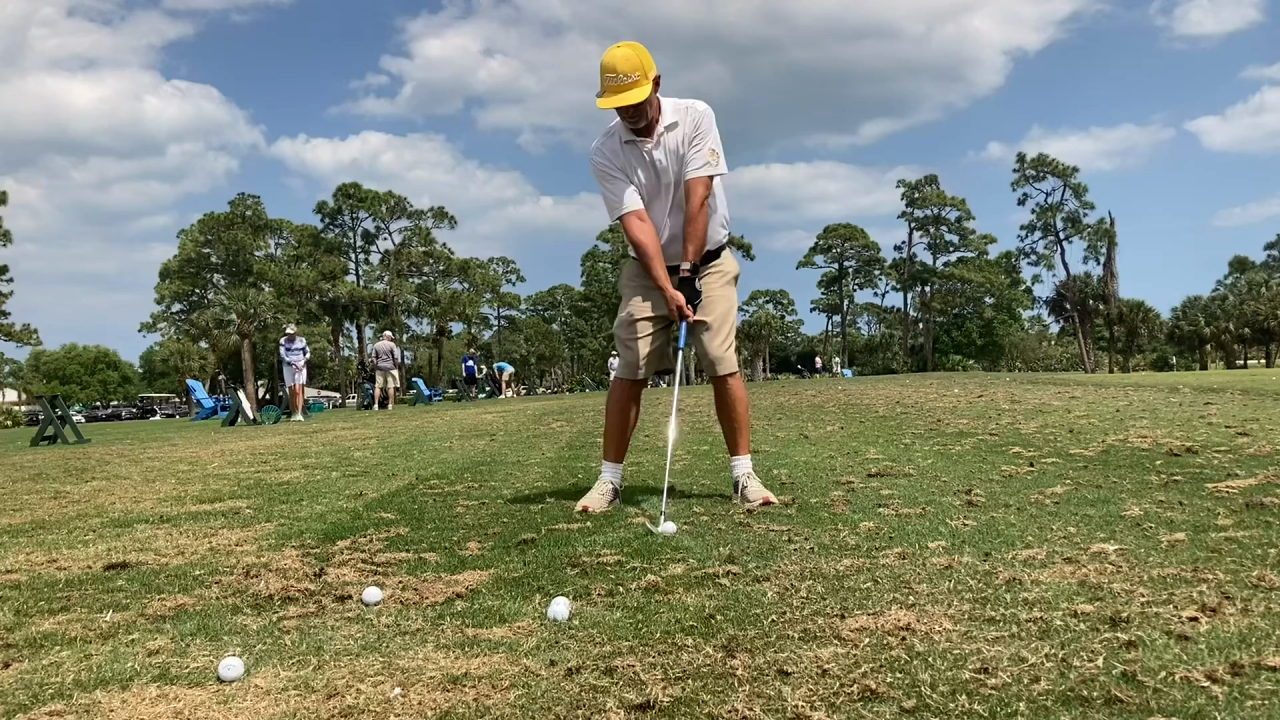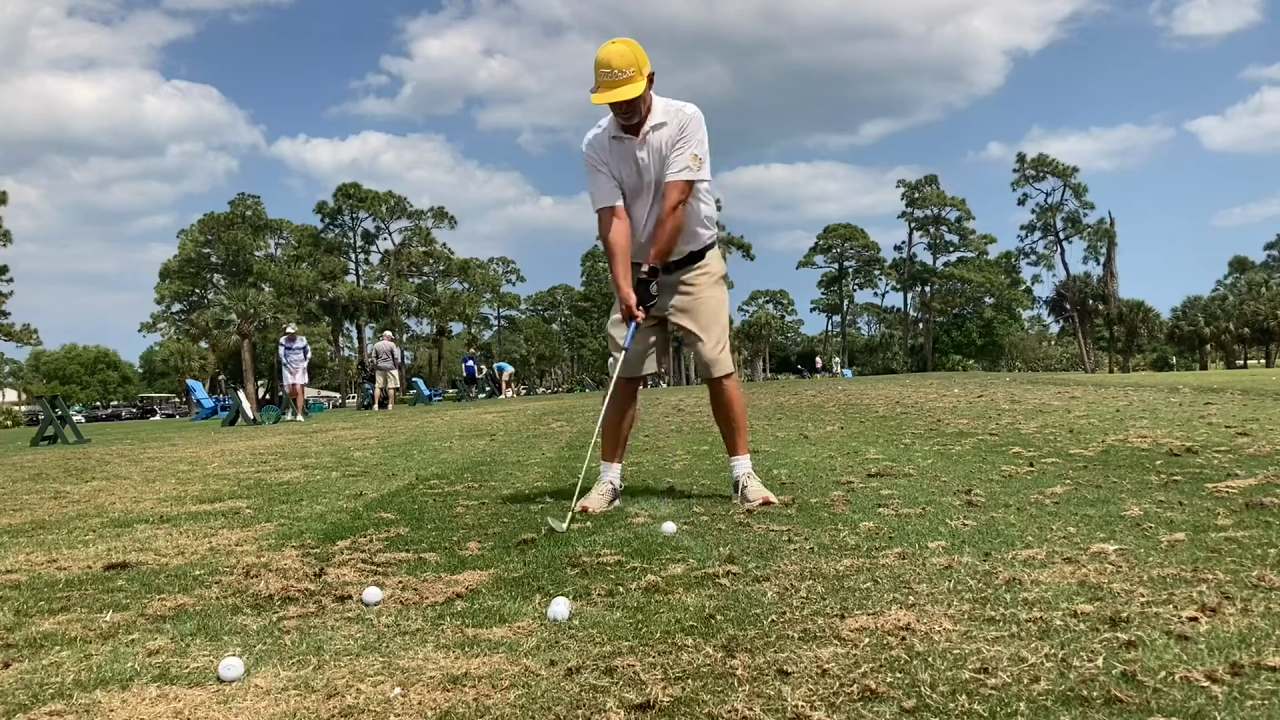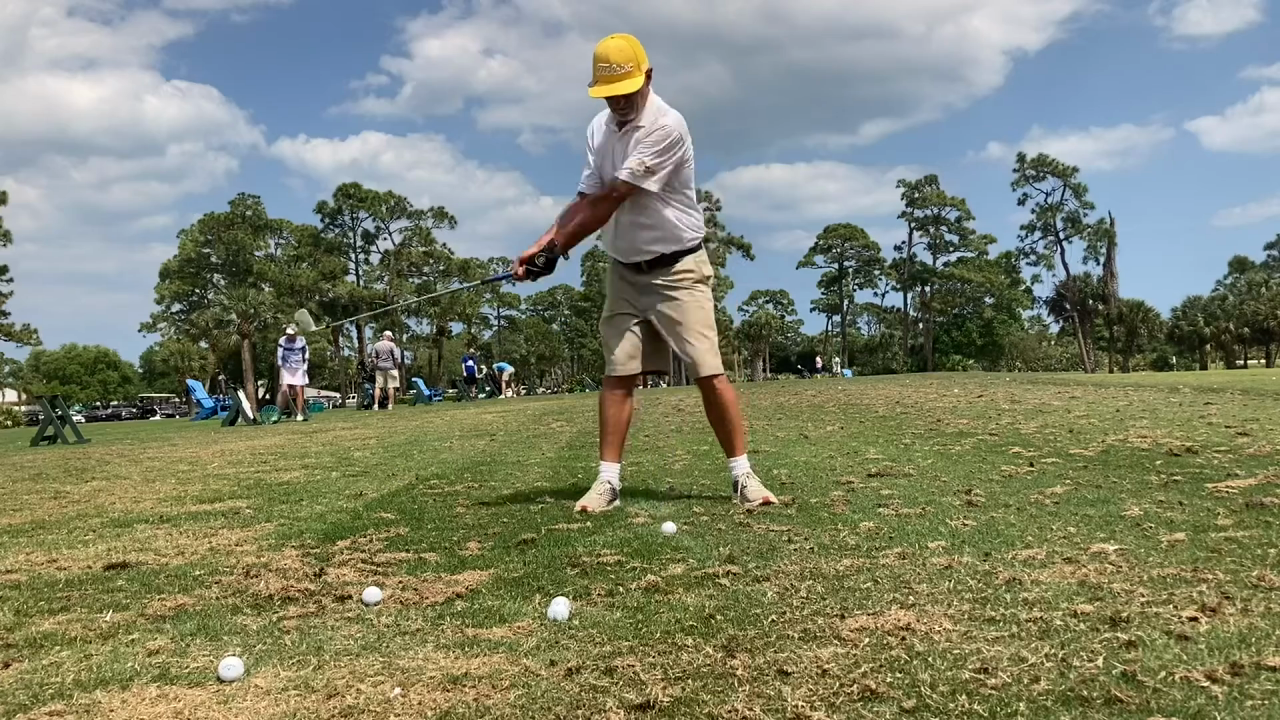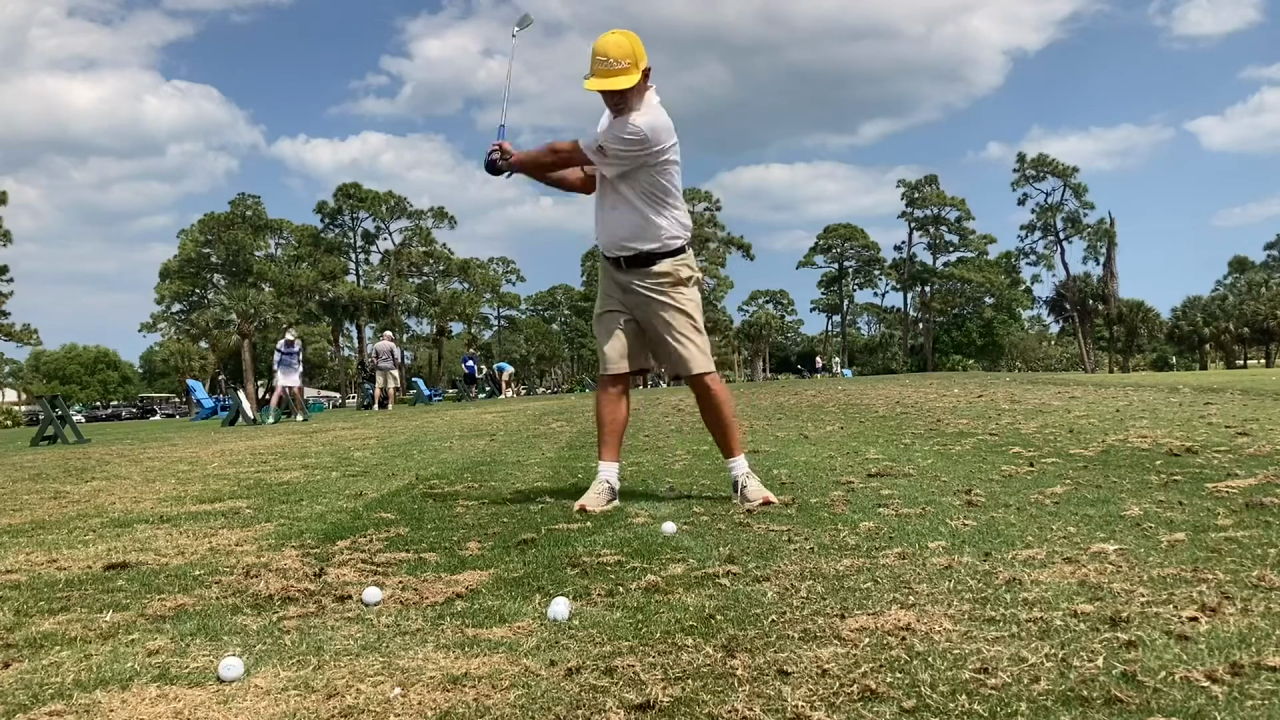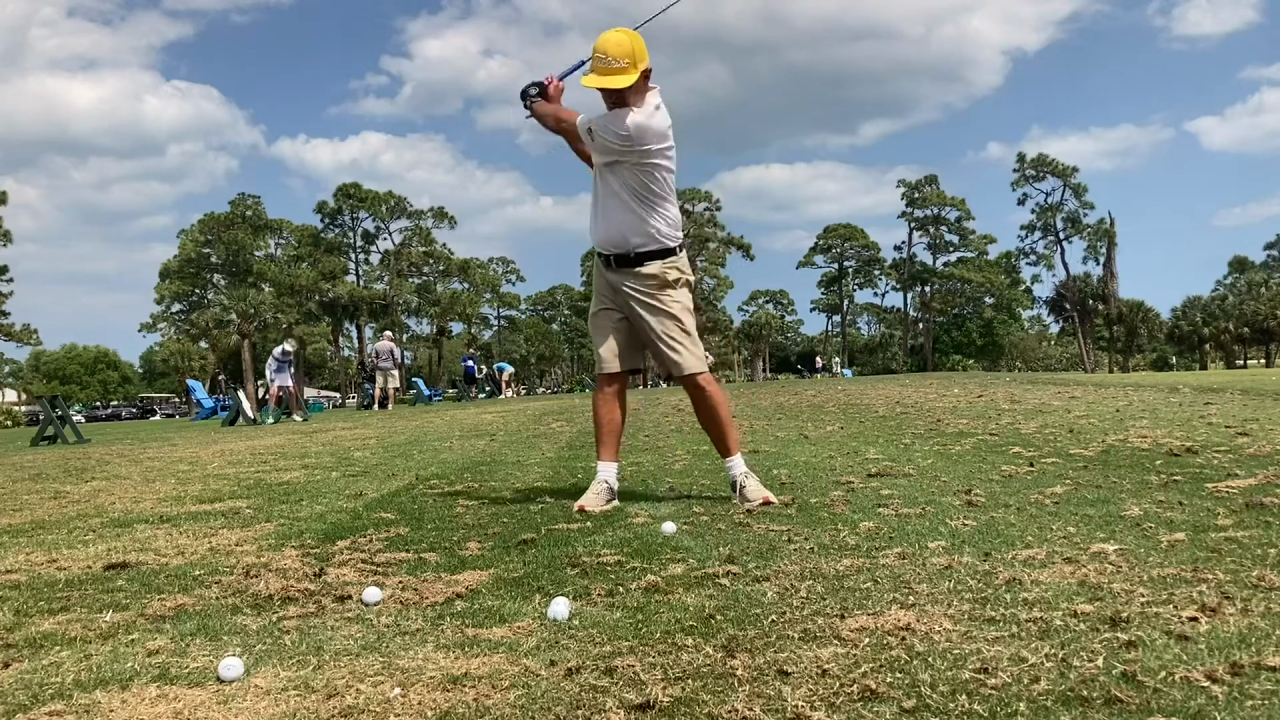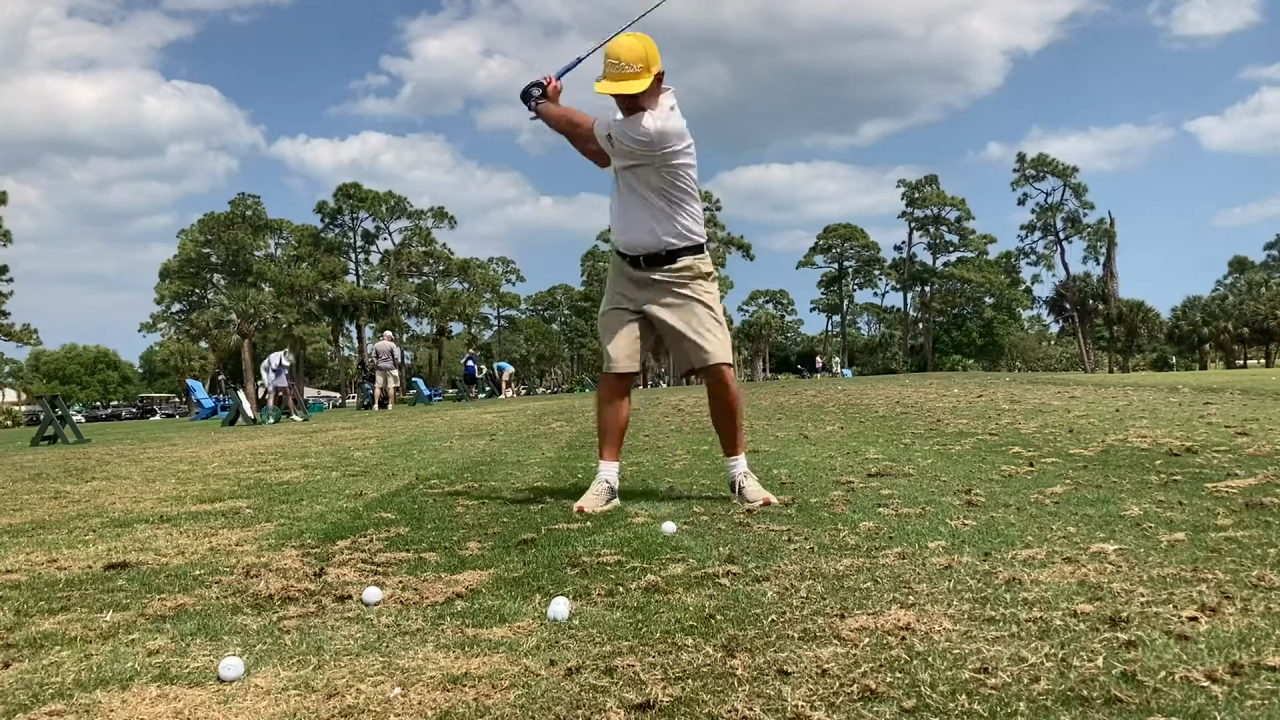
dt=0.2s
person 1, frame 1
left shoulder: (696, 117)
right shoulder: (605, 151)
left elbow: (698, 199)
right elbow: (635, 221)
left wrist: (687, 270)
right wrist: (665, 287)
left hip: (708, 263)
right hip: (647, 269)
left knee: (724, 368)
right knee: (629, 374)
left ankle: (744, 474)
right ankle: (609, 480)
person 1, frame 2
left shoulder: (686, 120)
right shoulder: (595, 143)
left elbow: (674, 203)
right elbow: (612, 218)
left wrist: (652, 269)
right wrist: (624, 284)
left hip: (695, 265)
right hip: (635, 270)
left knee: (718, 369)
right knee: (625, 372)
left ankle: (744, 475)
right ankle: (608, 479)
person 1, frame 3
left shoulder: (667, 126)
right shoulder: (600, 128)
left elbow: (608, 201)
right elbow: (589, 196)
left wrist: (555, 248)
right wrist: (545, 242)
left hip: (679, 270)
right hip: (625, 272)
left knee: (710, 373)
right knee: (619, 374)
left ankle: (743, 475)
right ankle: (608, 479)
person 1, frame 4
left shoulder: (644, 127)
right shoulder: (618, 114)
left elbow: (570, 152)
right elbow: (588, 178)
left wrist: (516, 159)
right wrist: (526, 164)
left hip: (661, 270)
right hip: (615, 269)
left knee: (699, 371)
right knee: (613, 373)
left ankle: (741, 474)
right ankle: (606, 480)
person 1, frame 5
left shoulder: (638, 125)
right shoulder: (623, 111)
left elbow: (568, 125)
right elbow: (596, 157)
left wrist: (540, 104)
right wrist: (554, 103)
left hip: (655, 270)
right hip: (610, 267)
left knee: (693, 373)
right knee: (609, 372)
left ankle: (739, 473)
right ankle: (605, 480)
person 1, frame 6
left shoulder: (661, 125)
right shoulder: (628, 116)
left elbow: (587, 133)
right elbow: (602, 153)
left wrist: (542, 107)
right wrist: (553, 106)
left hip: (680, 269)
right hip: (628, 268)
left knee: (718, 368)
right knee: (618, 373)
left ankle: (739, 474)
right ankle: (607, 479)
